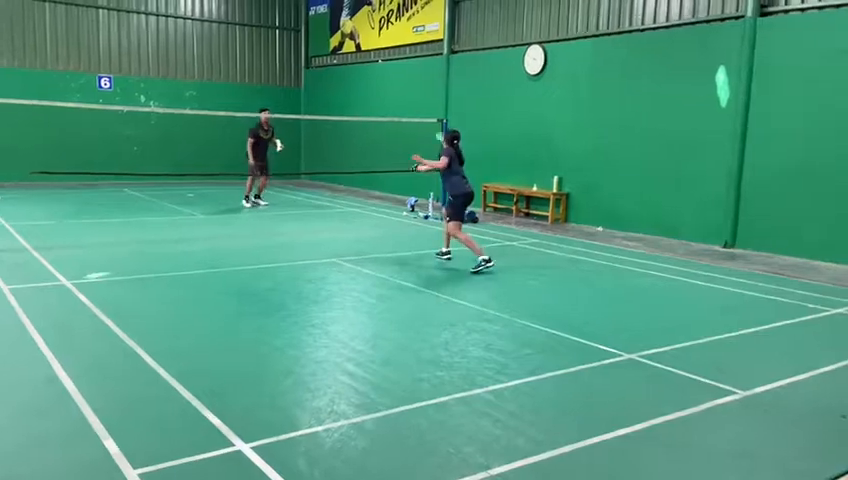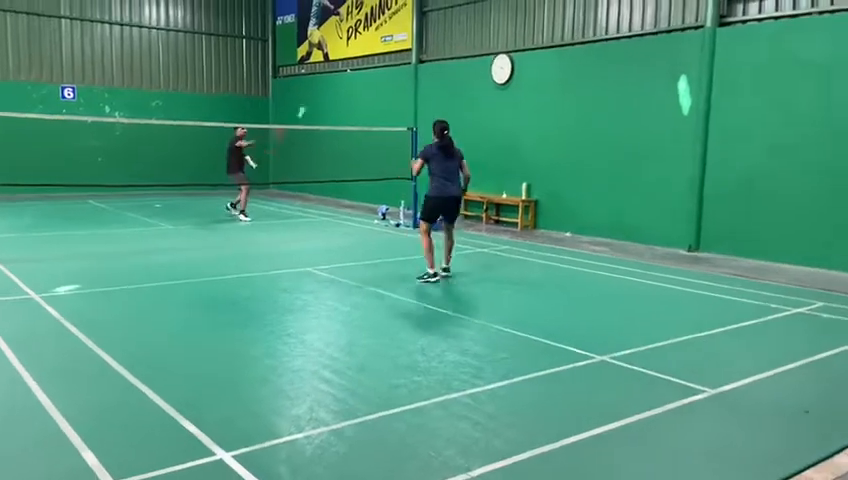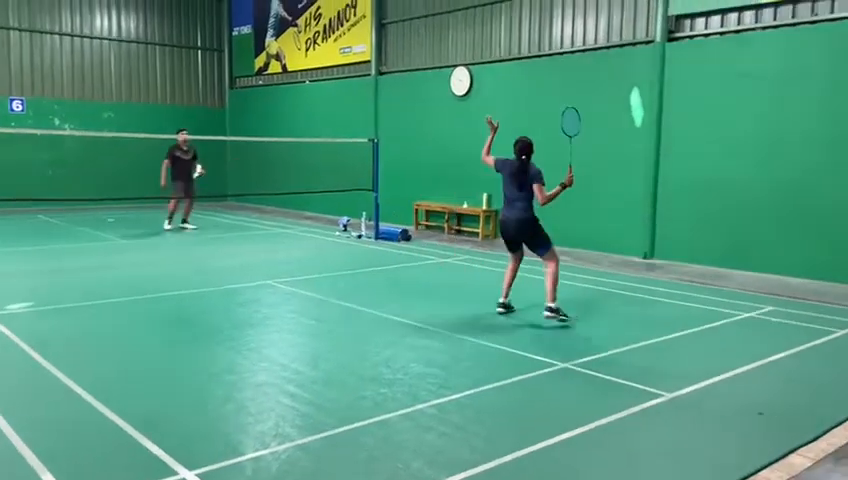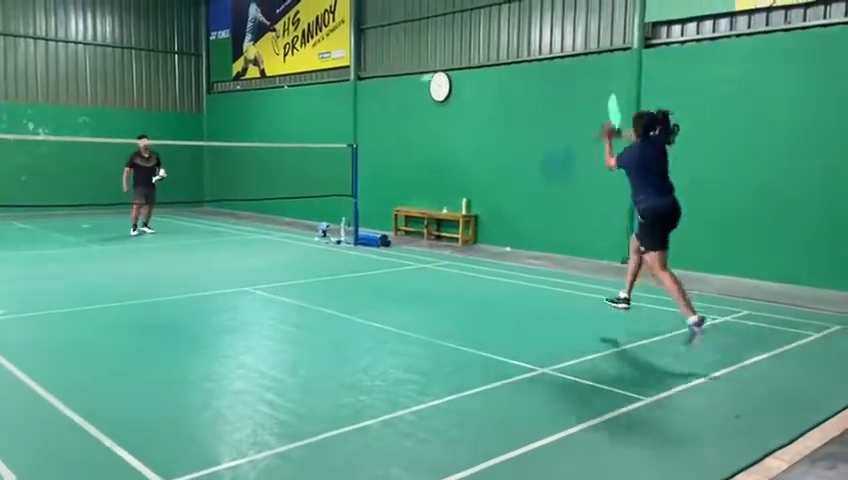
dt=0.7s
person 1, frame 1
left shoulder: (447, 151)
right shoulder: (456, 154)
left elbow: (441, 165)
right elbow: (439, 168)
left wrist: (422, 161)
right wrist: (419, 168)
left hip: (459, 194)
right hip: (464, 192)
left knee: (455, 231)
right knee: (446, 213)
left ankle: (484, 258)
right ankle: (446, 250)
person 1, frame 2
left shoulder: (429, 149)
right shoulder: (456, 151)
left elbow: (415, 172)
right elbow: (467, 175)
left wrist: (414, 164)
right wrist: (463, 190)
left hip: (436, 196)
right hip: (454, 197)
left knee: (425, 232)
right knee: (449, 231)
left ankle: (431, 272)
right ankle: (446, 267)
person 1, frame 3
left shoulder: (505, 165)
right shoulder: (534, 171)
left elbow: (484, 156)
right elbow: (542, 200)
left wrist: (492, 133)
right wrist: (563, 186)
left hip: (506, 223)
right hip: (525, 223)
left knee: (515, 260)
right knee: (552, 261)
left ankle: (503, 301)
right ankle: (551, 306)
person 1, frame 4
left shoulder: (632, 151)
right shoulder: (657, 141)
left elbow: (610, 164)
left wrist: (608, 142)
right wrist: (619, 134)
left hip: (651, 212)
right hip: (668, 208)
left knee: (659, 269)
right knee: (635, 245)
left ankle: (694, 319)
right ankle: (624, 296)
